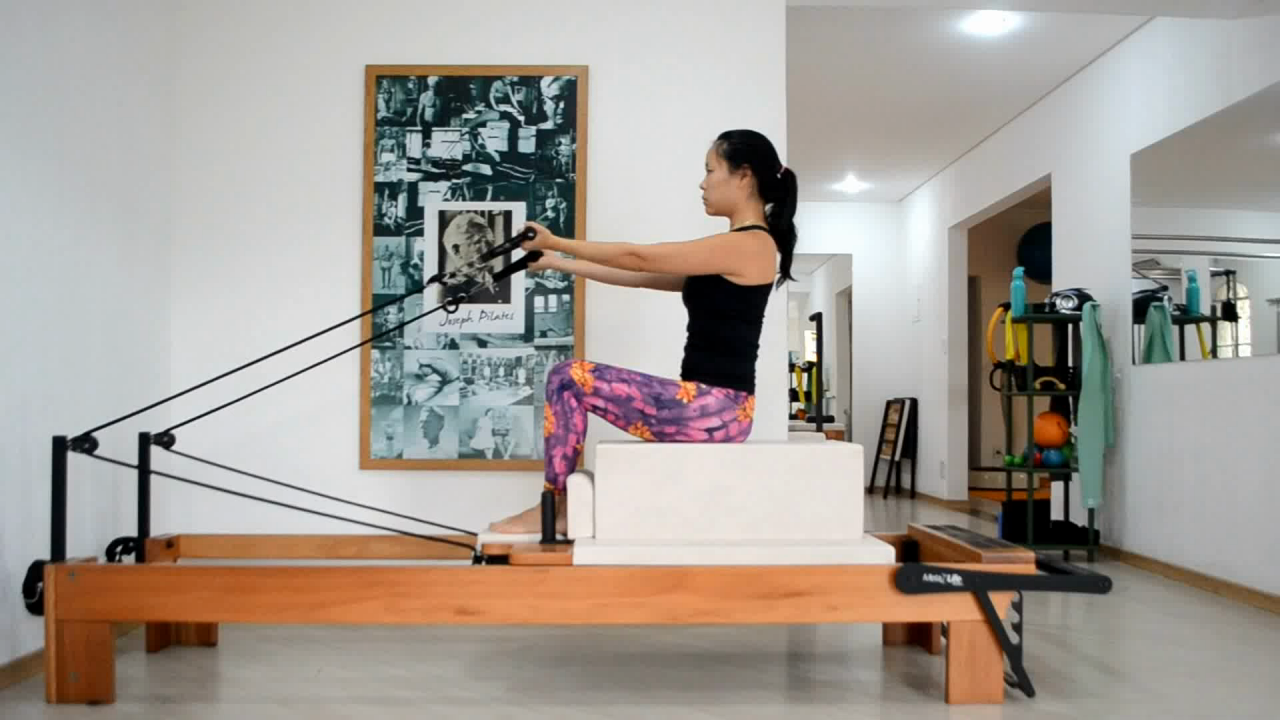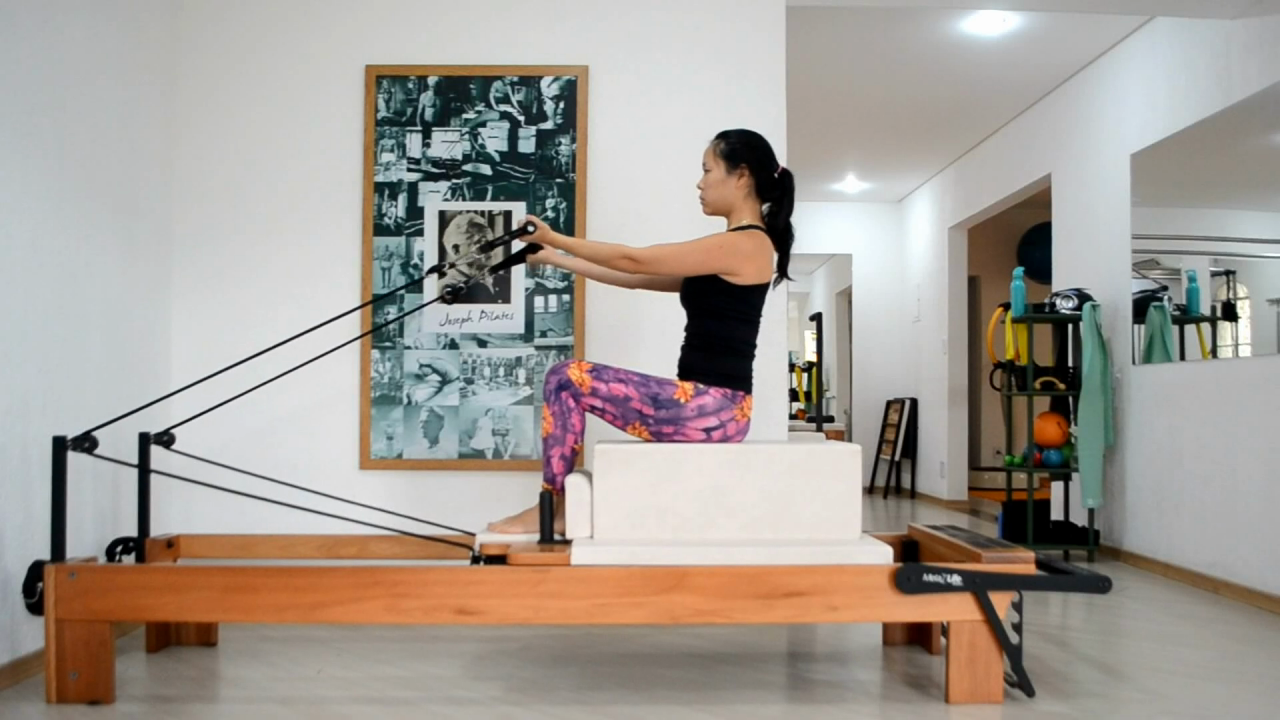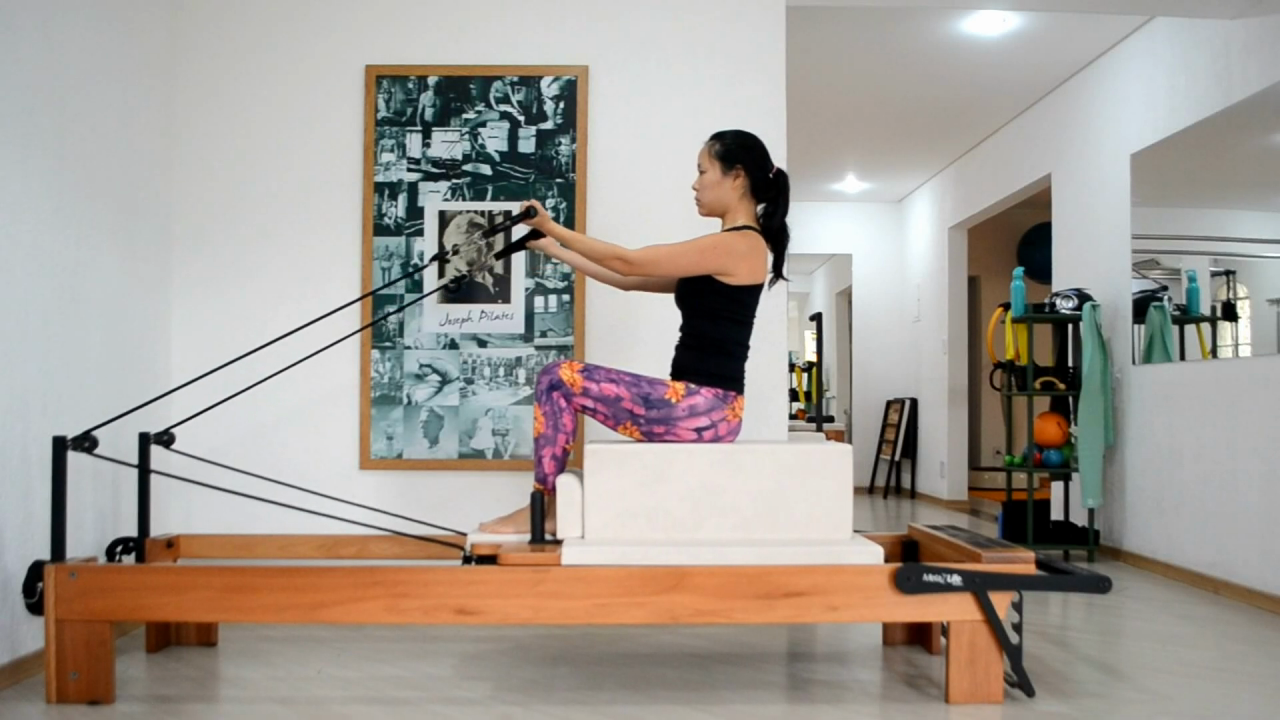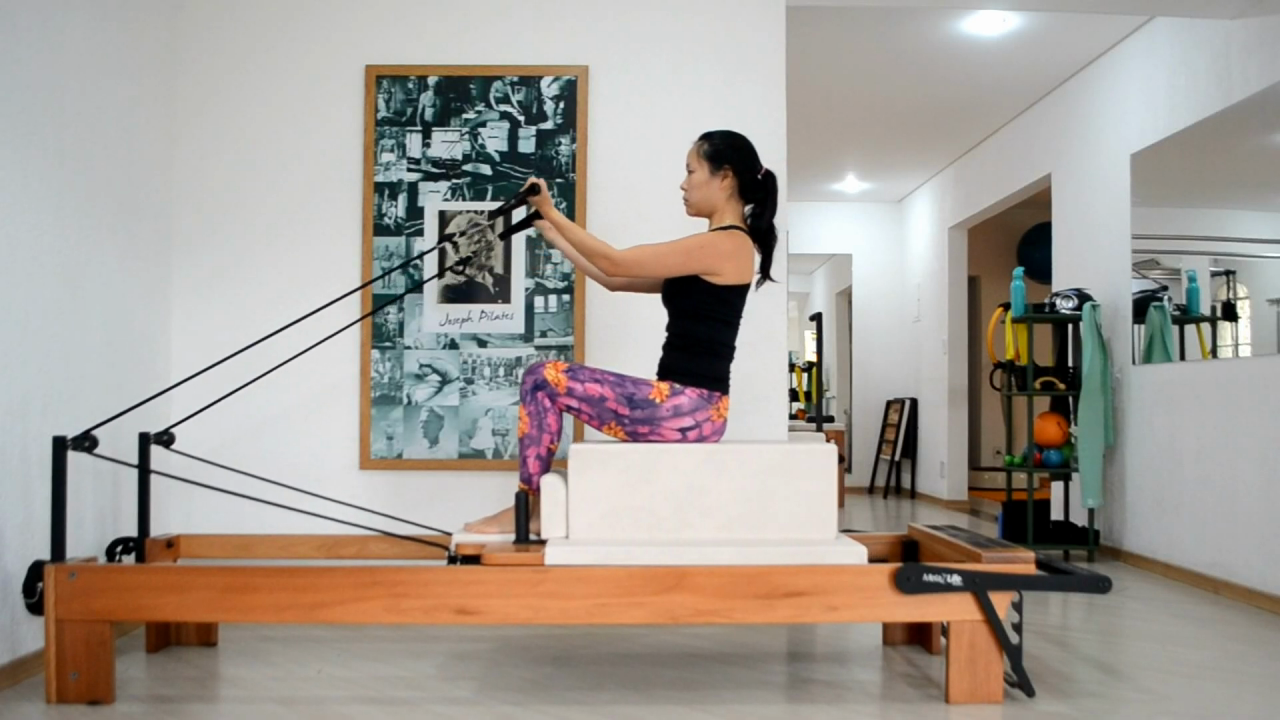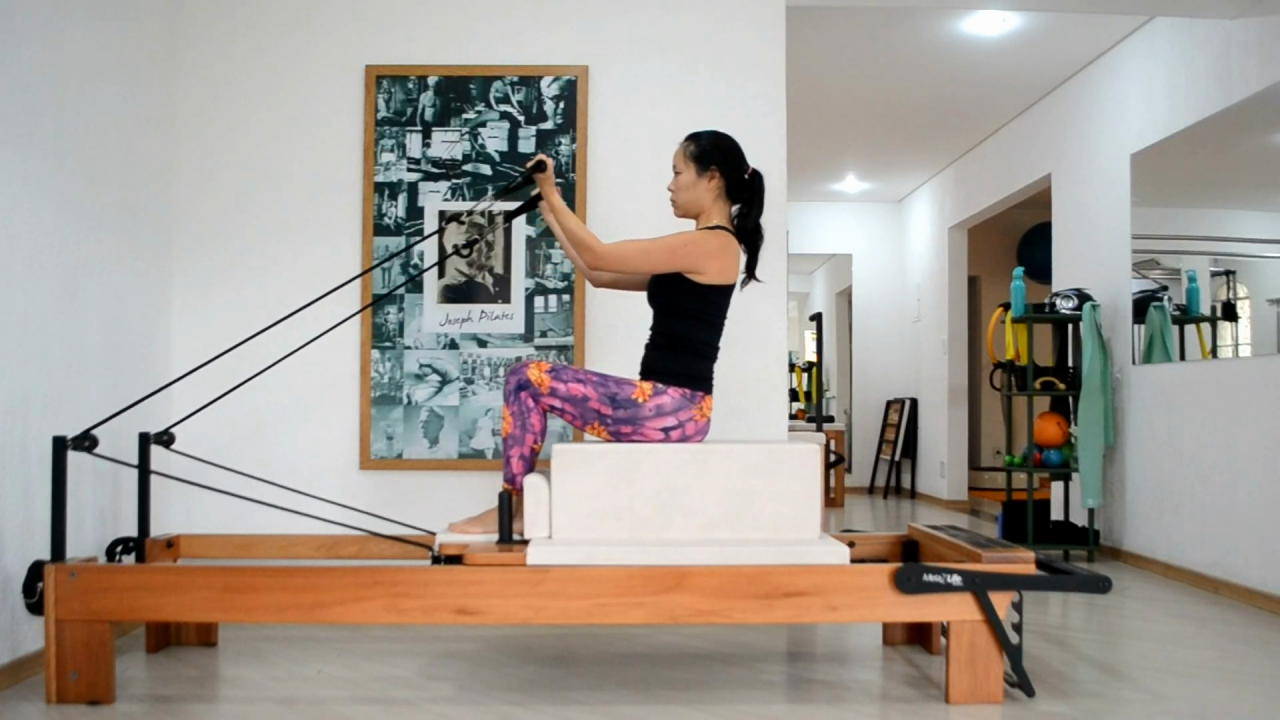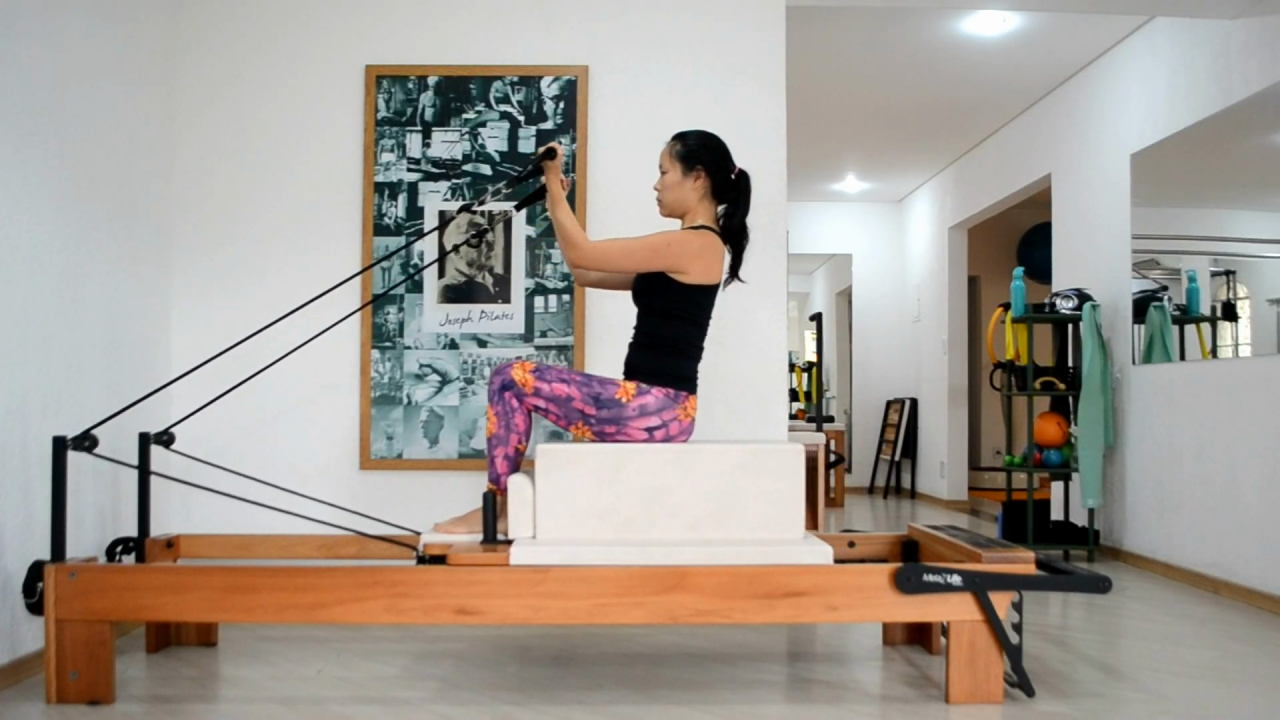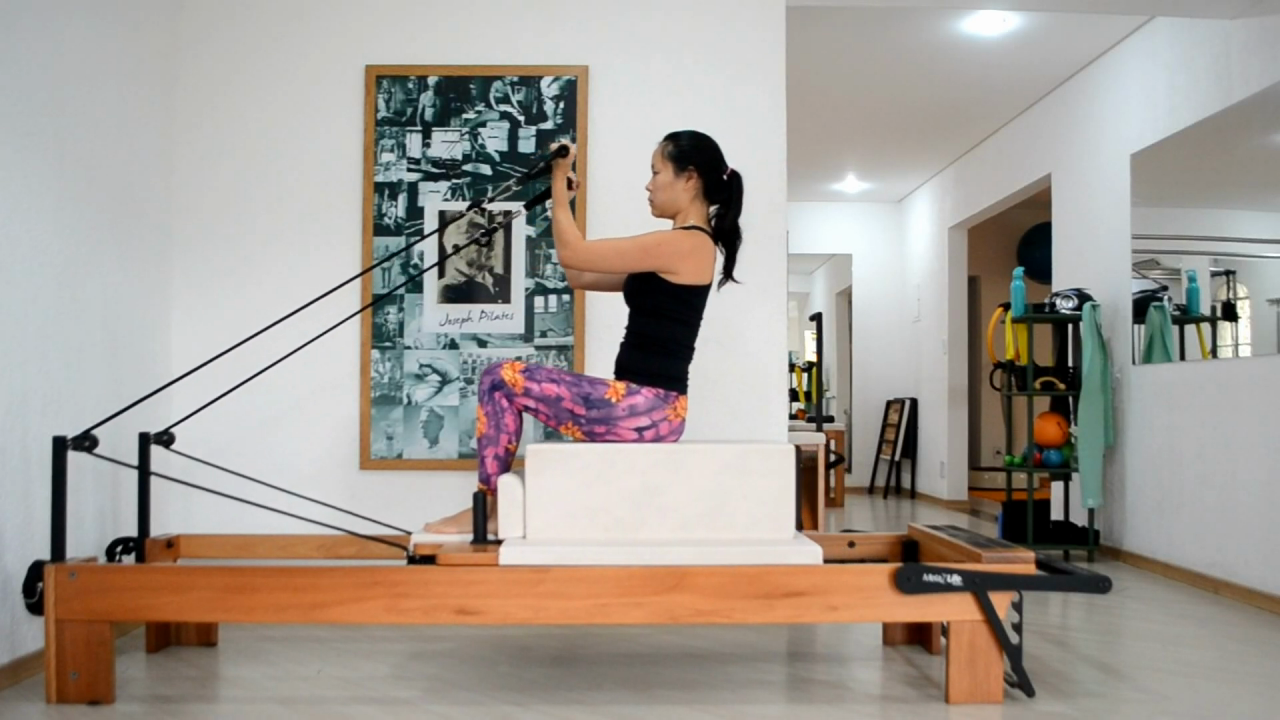
dt=0.5s
person 1, frame 1
left shoulder: (749, 245)
right shoulder: (728, 253)
left elbow: (638, 258)
right elbow: (637, 277)
left wrist: (557, 242)
right wrist: (557, 262)
left hip: (716, 408)
right hip: (709, 405)
left knee: (570, 377)
right knee: (573, 380)
left ankle: (554, 508)
right ankle: (558, 506)
person 1, frame 2
left shoulder: (746, 244)
right shoulder: (727, 252)
left elbow: (635, 262)
right elbow: (634, 278)
left wrist: (556, 239)
right wrist: (554, 259)
left hip: (714, 407)
right hip: (705, 404)
left knee: (567, 378)
right knee: (571, 381)
left ankle: (553, 509)
right ankle: (557, 507)
person 1, frame 3
left shoulder: (739, 245)
right shoulder: (722, 253)
left elbow: (629, 262)
right elbow: (628, 279)
left wrist: (554, 227)
right wrist: (554, 249)
left hip: (705, 408)
right hip: (698, 405)
left knee: (559, 379)
right knee: (564, 382)
left ankle: (544, 509)
right ankle: (549, 508)
person 1, frame 4
left shoulder: (726, 244)
right shoulder: (710, 252)
left elbow: (615, 263)
right elbow: (615, 279)
left wrist: (552, 213)
right wrist: (552, 234)
left hip: (689, 407)
right hip: (683, 405)
left knee: (544, 379)
right knee: (547, 382)
left ankle: (530, 508)
right ankle: (534, 506)
person 1, frame 5
left shoulder: (711, 244)
right shoulder: (696, 252)
left elbow: (598, 256)
right elbow: (598, 274)
left wrist: (552, 194)
right wrist: (550, 213)
left hip: (673, 409)
right hip: (669, 406)
left knee: (527, 378)
right knee: (533, 381)
left ankle: (513, 509)
right ankle: (519, 507)
person 1, frame 6
left shoulder: (694, 244)
right shoulder: (683, 249)
left elbow: (581, 254)
right elbow: (586, 273)
left wrist: (553, 184)
right wrist: (554, 200)
left hip: (654, 408)
right hip: (653, 405)
left knee: (511, 379)
right knee: (519, 382)
left ankle: (498, 508)
right ankle: (505, 505)
person 1, frame 7
left shoulder: (684, 244)
right shoulder: (678, 249)
left elbow: (573, 255)
right elbow: (581, 275)
left wrist: (558, 181)
right wrist: (561, 201)
left hip: (646, 408)
right hip: (646, 406)
left knee: (501, 379)
right knee: (511, 383)
left ankle: (488, 509)
right ankle: (496, 507)
